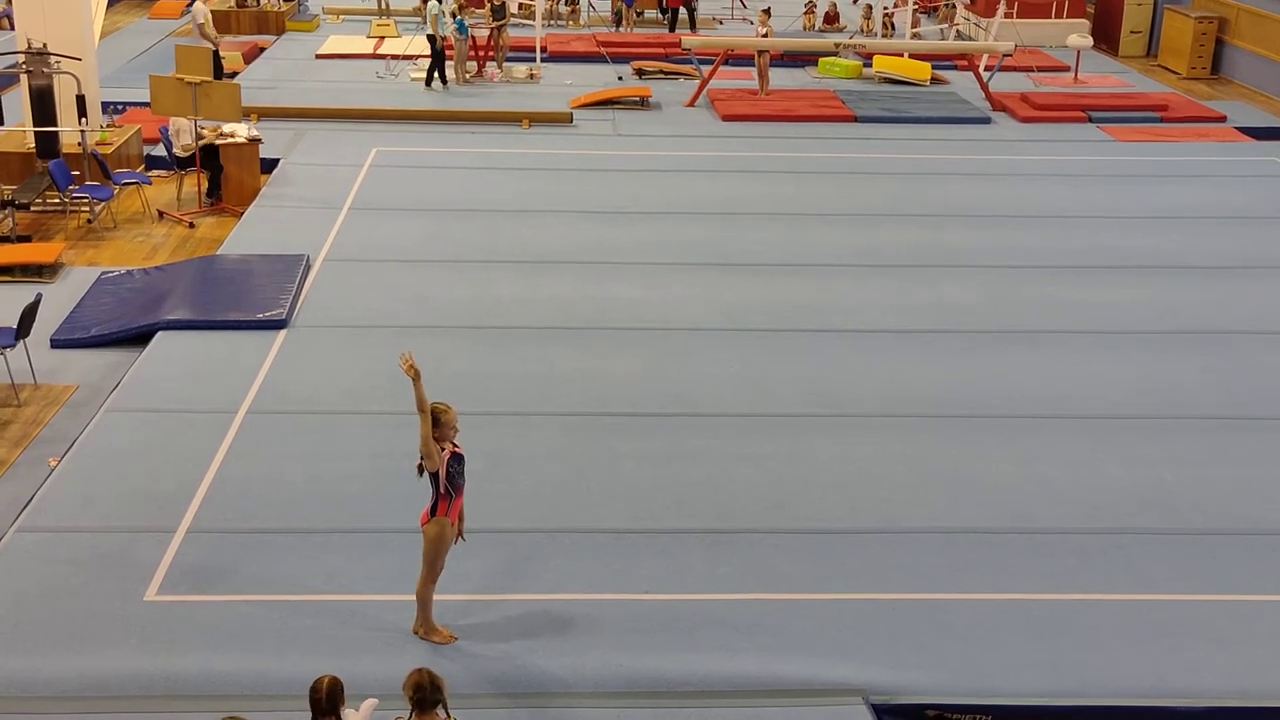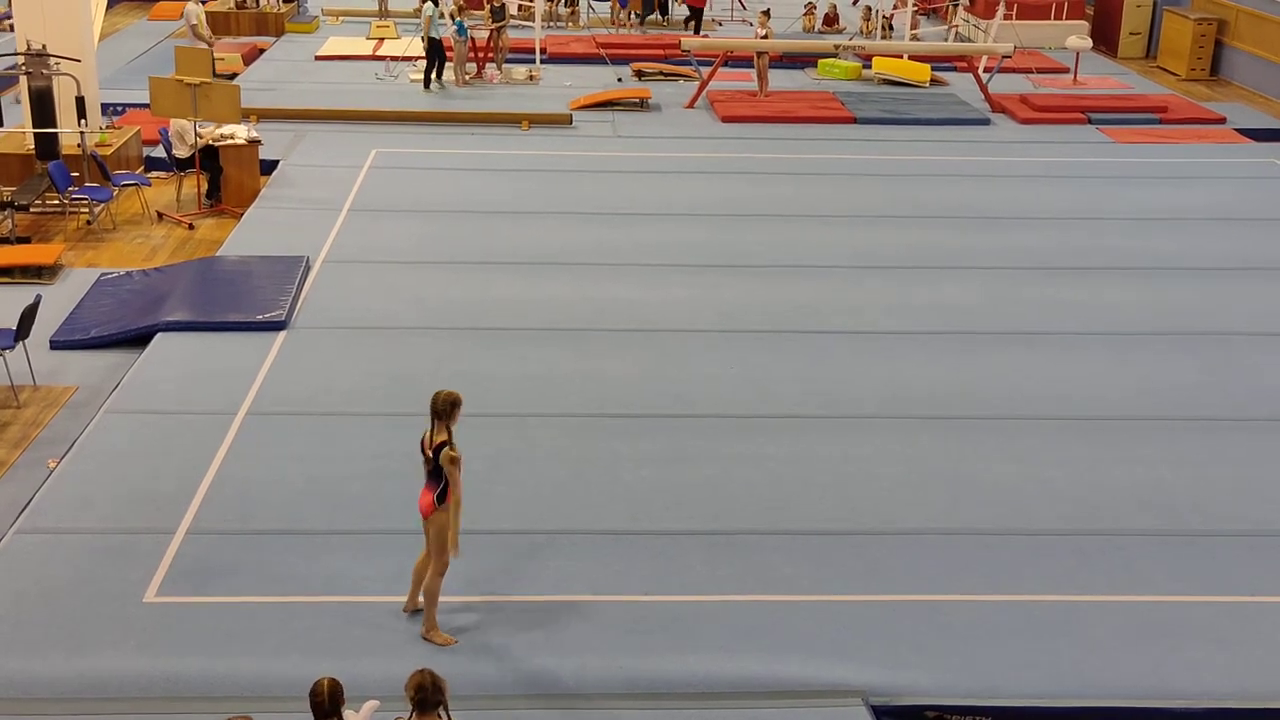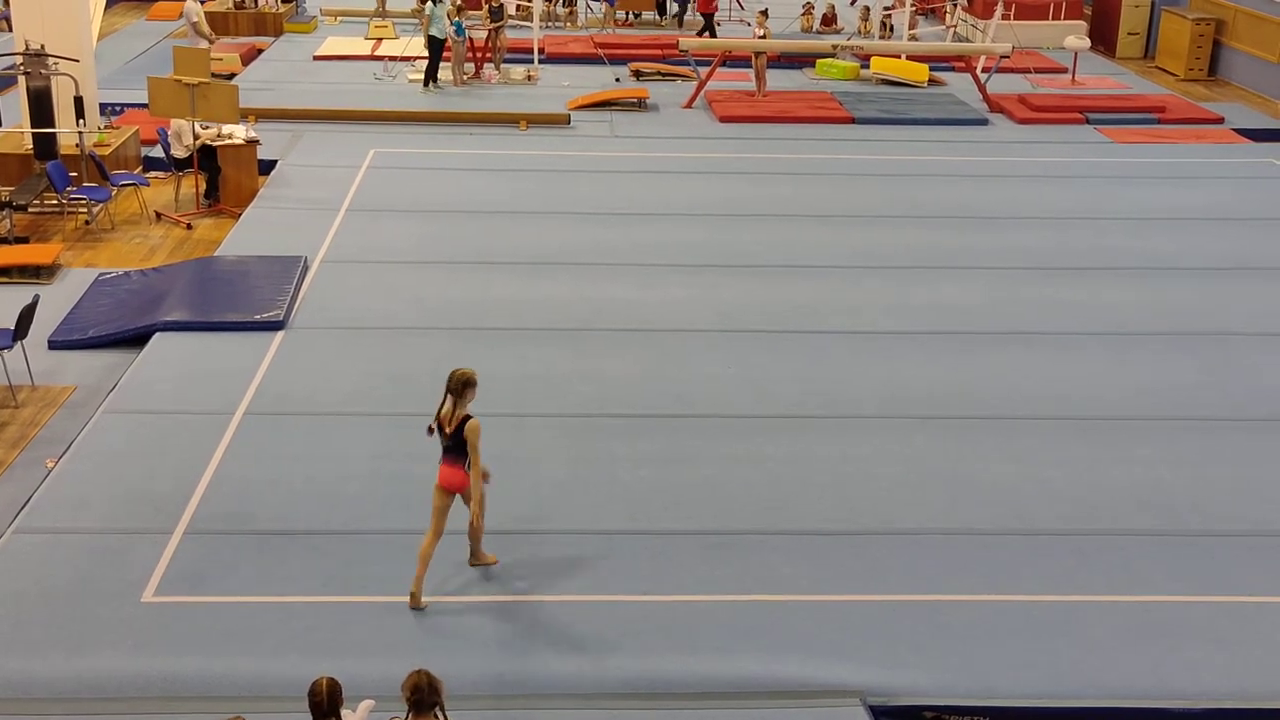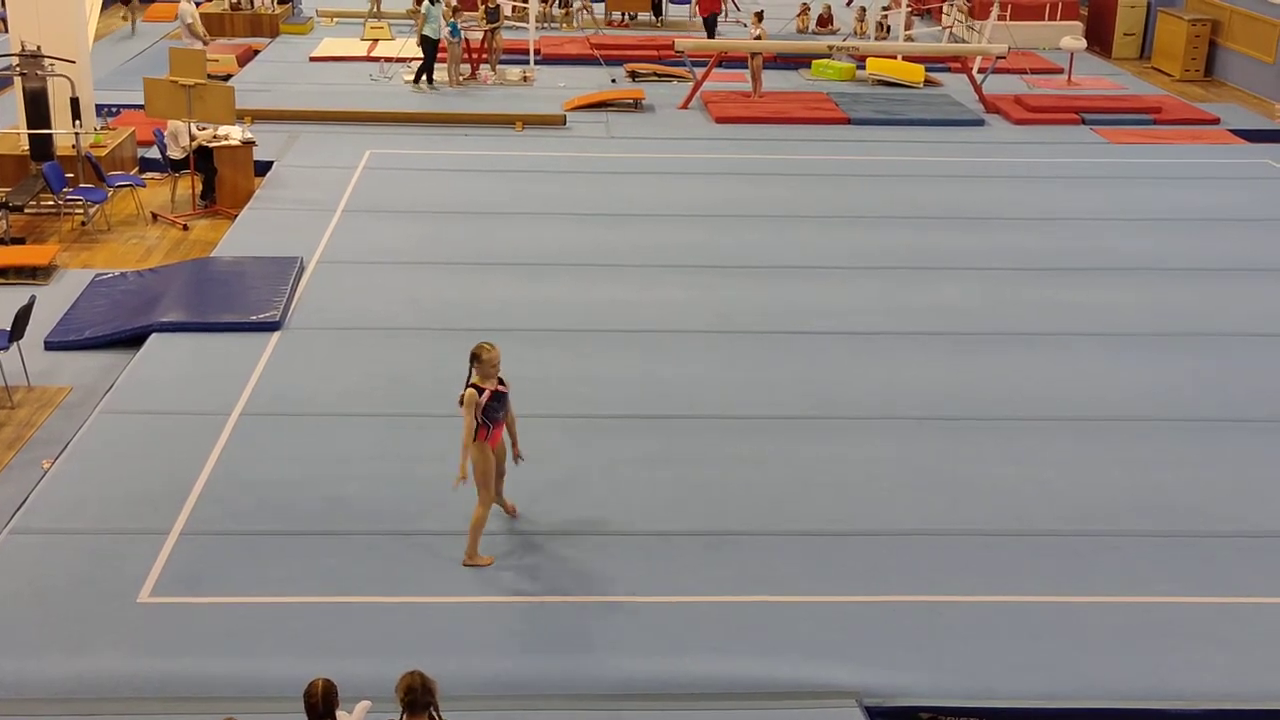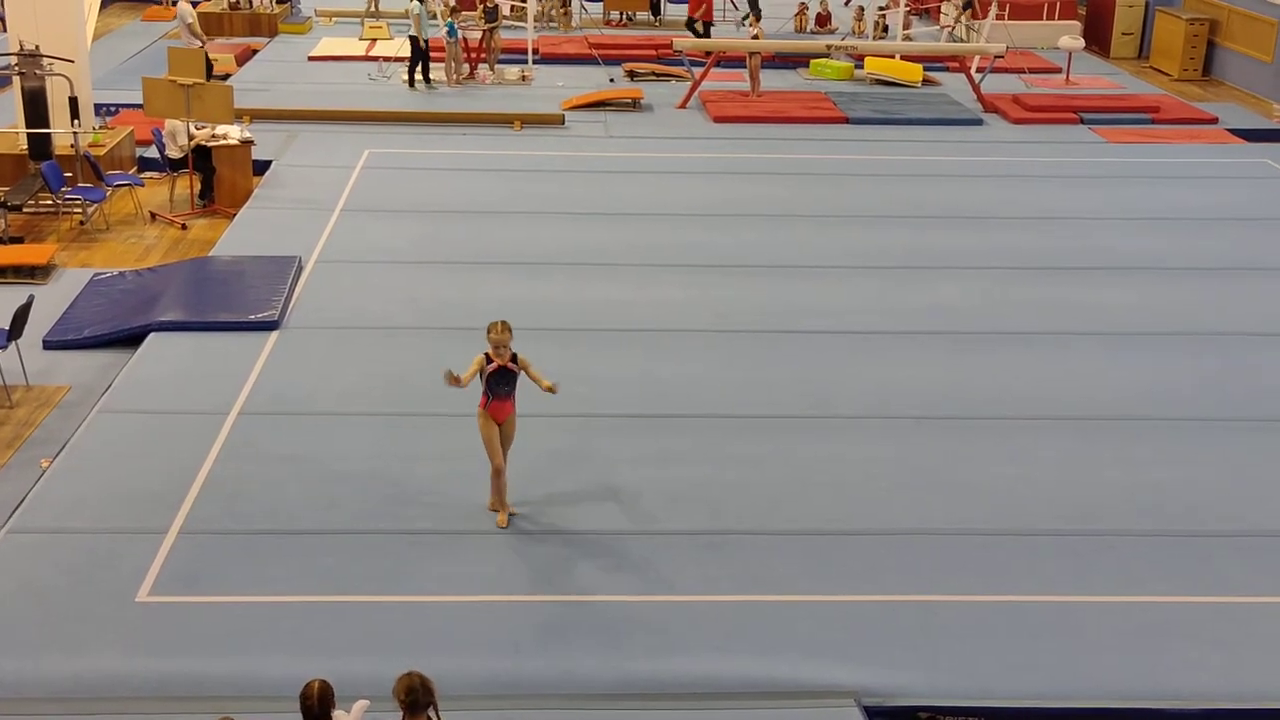
dt=0.5s
person 1, frame 1
left shoulder: (455, 449)
right shoulder: (433, 454)
right elbow: (423, 414)
left wrist: (460, 520)
right wrist: (416, 381)
left hip: (449, 518)
right hip: (437, 521)
left knee: (435, 572)
right knee: (429, 574)
left ankle: (422, 622)
right ankle: (426, 627)
person 1, frame 2
left shoulder: (426, 436)
right shoulder: (449, 451)
right elbow: (455, 492)
right wrist: (453, 530)
left hip: (426, 498)
right hip: (440, 507)
left knee: (430, 553)
right knee: (439, 565)
left ankle: (412, 601)
right ankle: (430, 627)
person 1, frame 3
left shoulder: (441, 414)
right shoulder: (471, 424)
right elbow: (474, 462)
left wrist: (481, 469)
right wrist: (476, 500)
left hip: (444, 474)
right hip: (463, 477)
left knee: (434, 532)
right knee: (476, 517)
left ankle: (416, 589)
right ankle: (477, 555)
person 1, frame 4
left shoulder: (502, 384)
right shoulder: (472, 393)
left elbow: (509, 416)
right elbow: (467, 429)
left wrist: (515, 445)
right wrist: (463, 465)
left hip: (497, 440)
right hip: (481, 445)
left knee: (500, 475)
right knee: (485, 499)
left ankle: (500, 499)
right ankle: (471, 554)
person 1, frame 5
left shoulder: (519, 361)
right shoulder: (482, 360)
left elbow: (539, 380)
right elbow: (466, 379)
left wrist: (549, 387)
right wrist: (458, 382)
left hip: (508, 414)
right hip: (487, 415)
left knee: (502, 461)
right knee: (498, 465)
left ankle: (496, 502)
right ankle: (501, 505)
